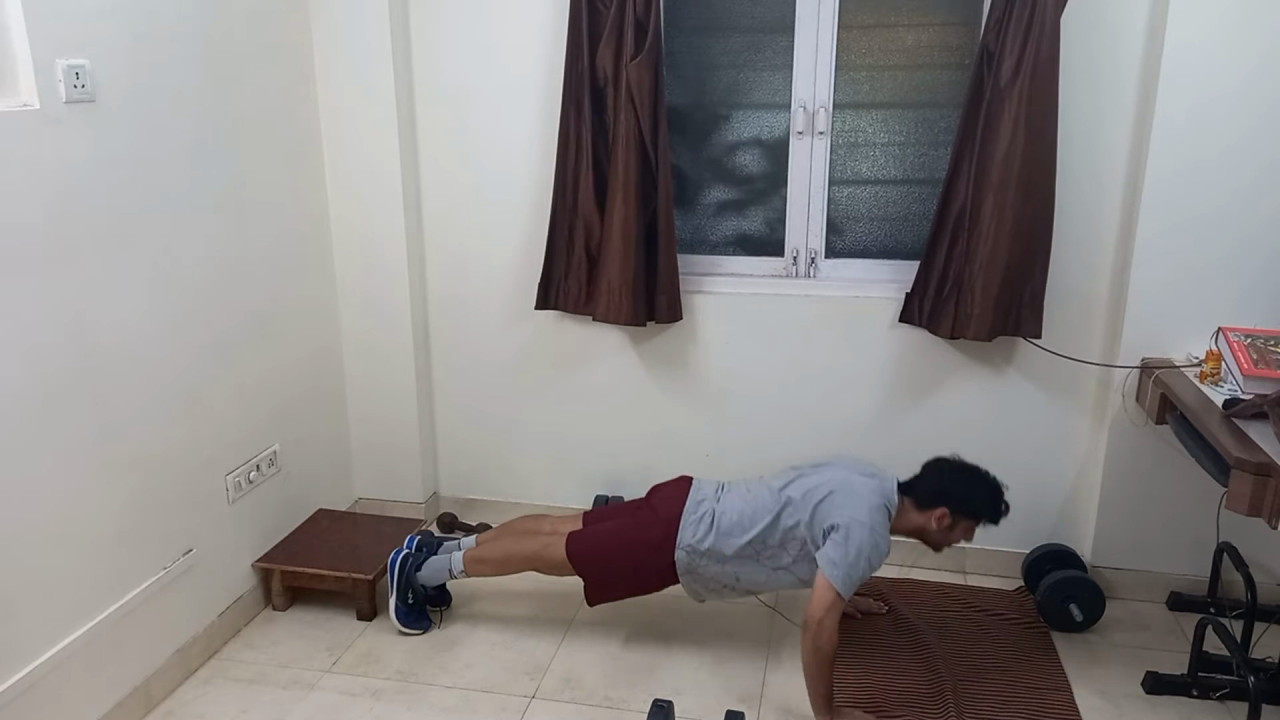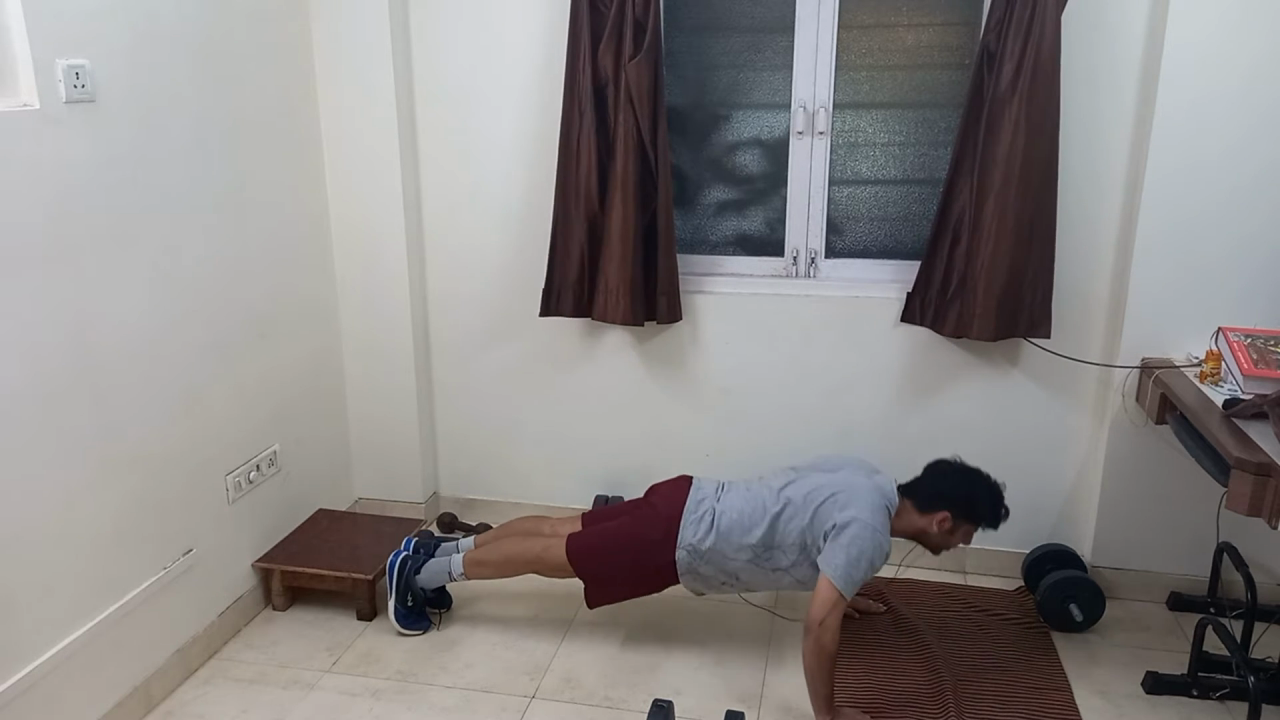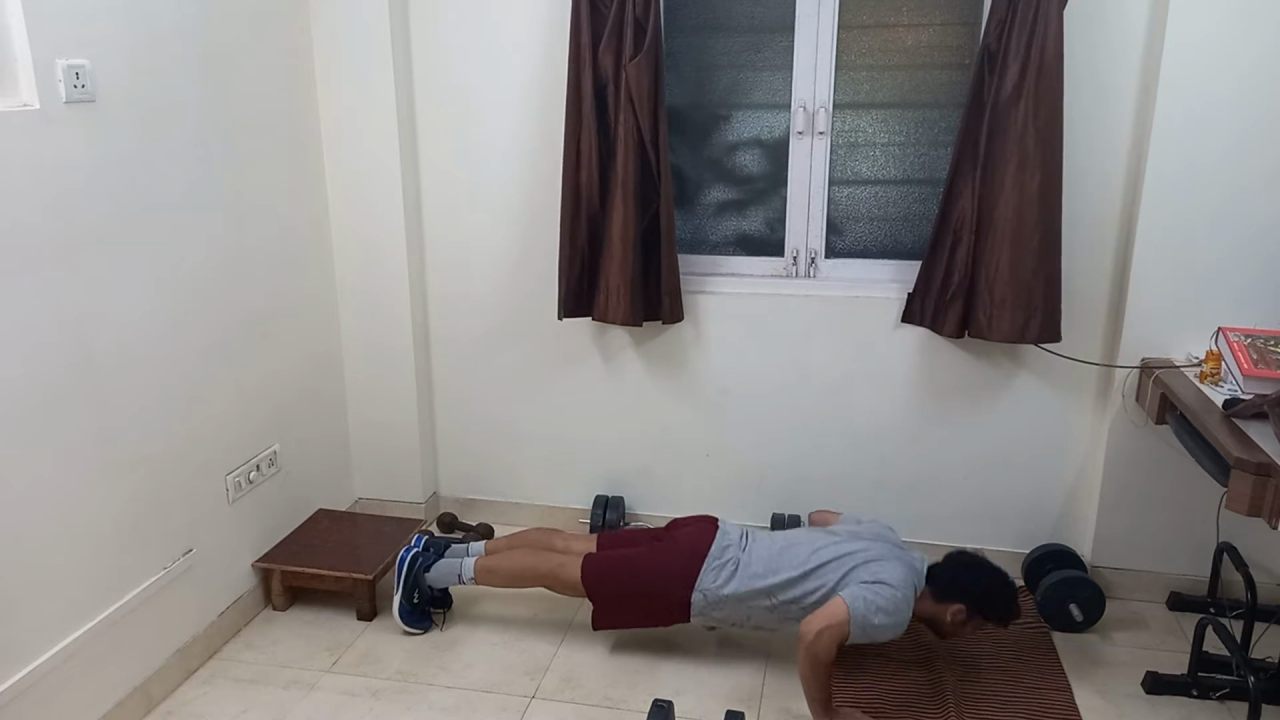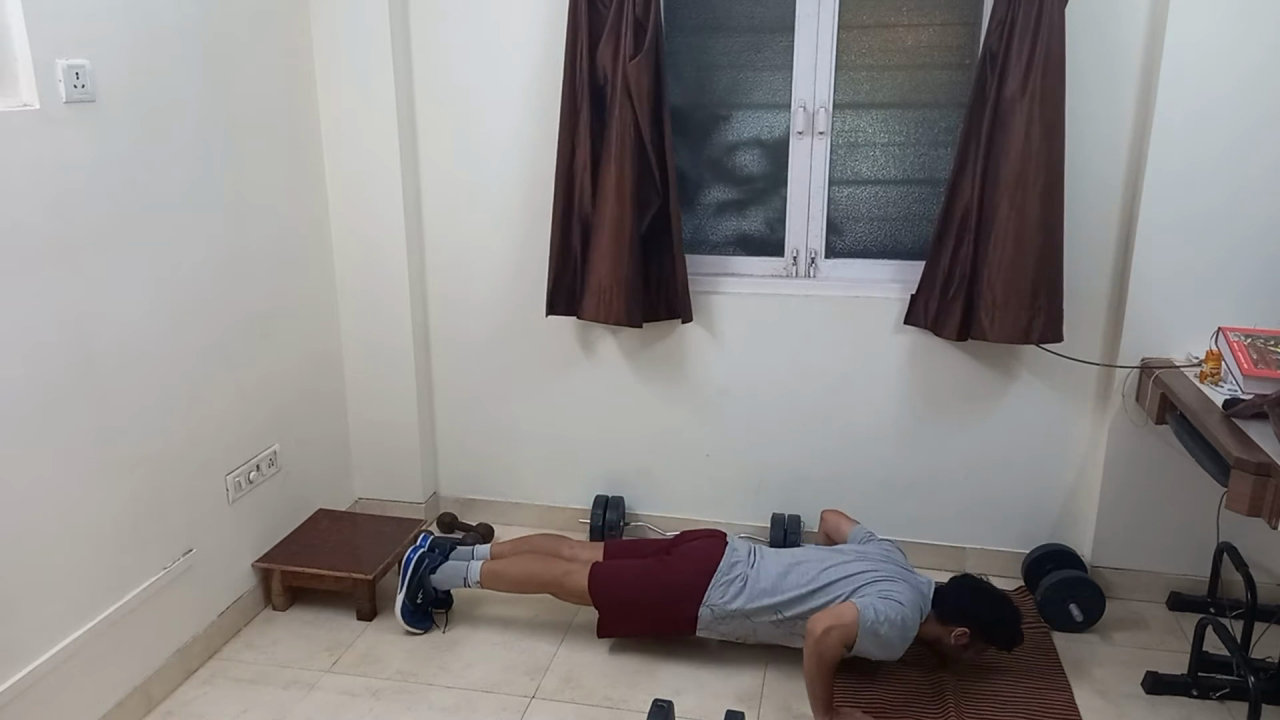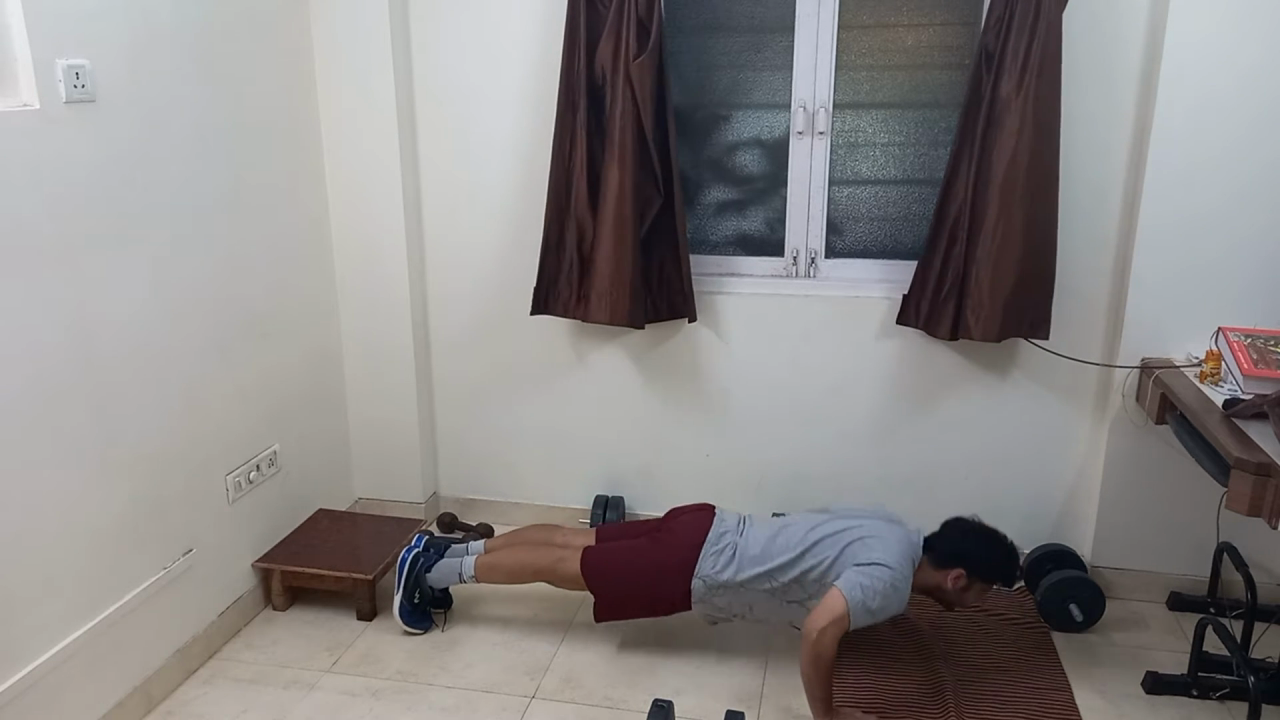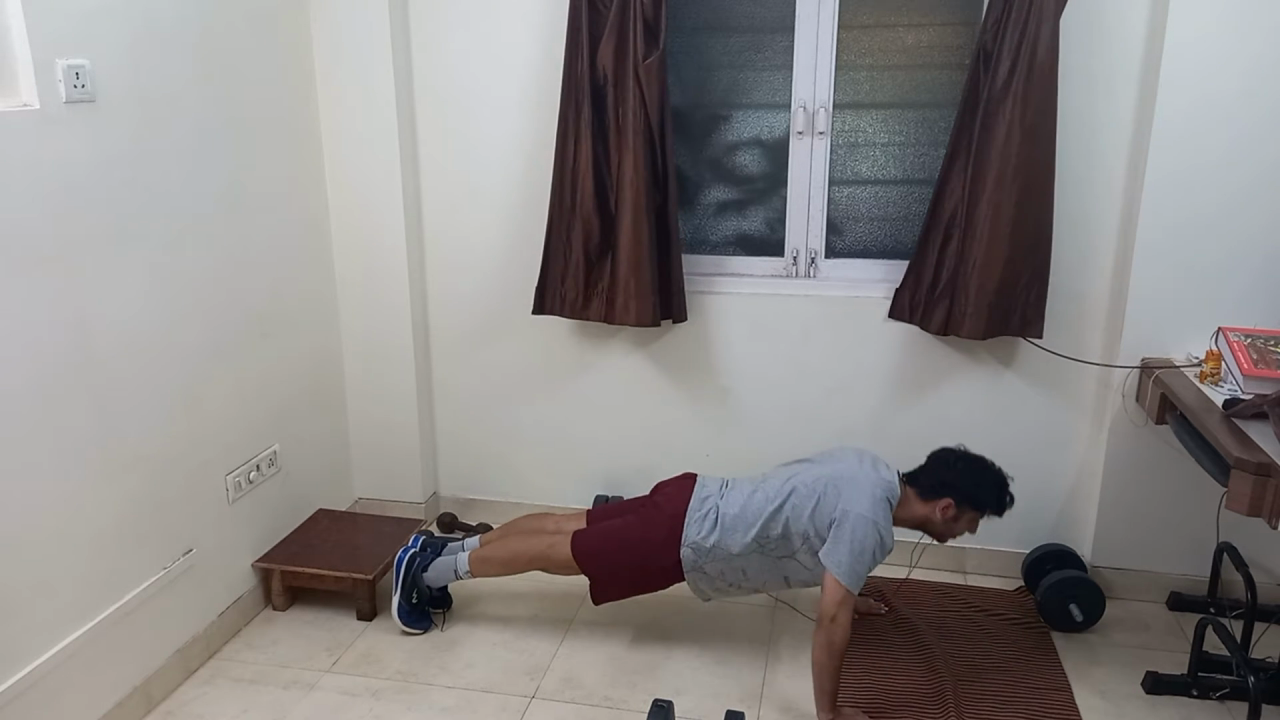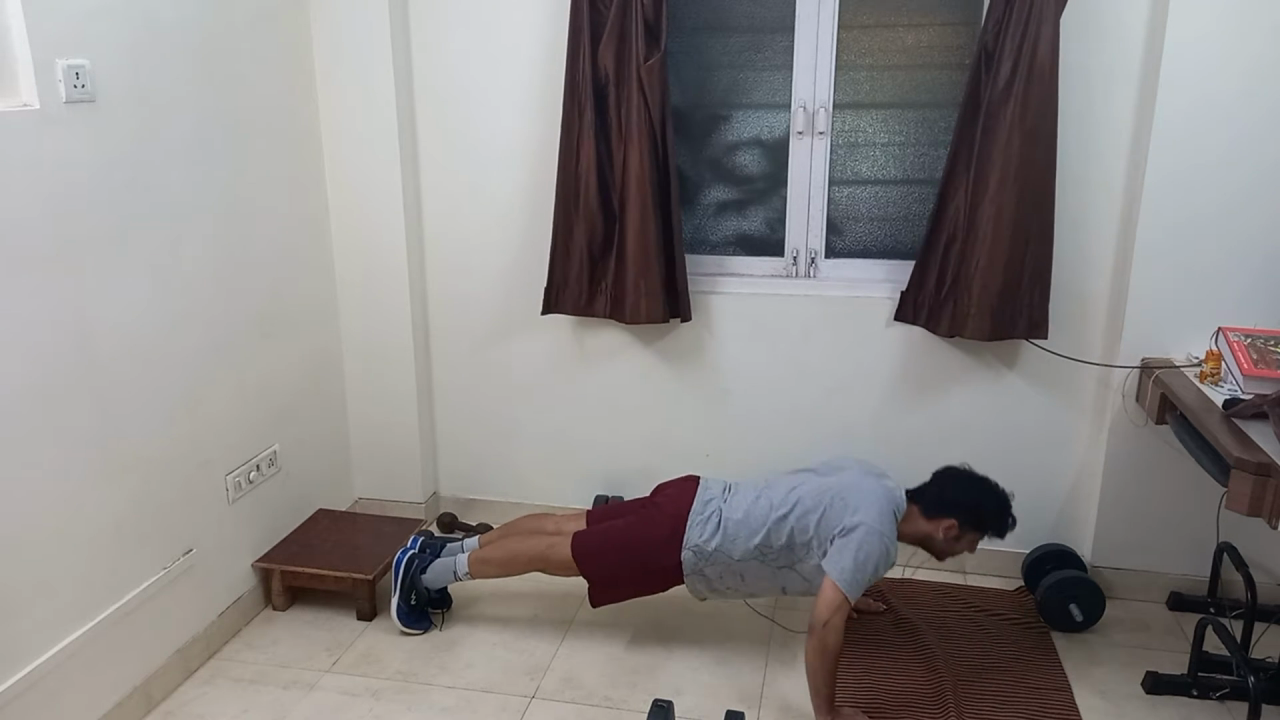
dt=0.4s
person 1, frame 1
left shoulder: (870, 479)
right shoulder: (866, 528)
right elbow: (816, 625)
left wrist: (843, 593)
left hip: (688, 507)
right hip: (681, 543)
left knee: (561, 527)
right knee: (551, 554)
left ankle: (440, 547)
right ankle: (426, 569)
person 1, frame 2
left shoulder: (871, 482)
right shoulder: (872, 532)
right elbow: (820, 622)
left wrist: (844, 589)
left hip: (688, 503)
right hip: (681, 541)
left knee: (559, 531)
right knee: (551, 555)
left ankle: (437, 548)
right ankle: (424, 569)
person 1, frame 3
left shoulder: (891, 548)
right shoulder: (891, 605)
left elbow: (820, 516)
right elbow: (816, 634)
left hip: (711, 542)
right hip: (700, 583)
left knee: (575, 547)
right knee: (564, 575)
left ankle: (447, 551)
right ankle: (432, 569)
person 1, frame 4
left shoulder: (894, 563)
right shoulder: (897, 621)
left elbow: (831, 517)
right elbow: (823, 632)
left hip: (719, 557)
right hip: (707, 595)
left knee: (579, 556)
right knee: (569, 582)
left ankle: (453, 554)
right ankle: (436, 571)
person 1, frame 5
left shoulder: (893, 530)
right shoulder: (892, 577)
right elbow: (817, 633)
left wrist: (850, 602)
left hip: (708, 531)
right hip: (696, 569)
left knee: (572, 541)
right knee: (563, 568)
left ankle: (445, 553)
right ankle: (434, 569)
person 1, frame 6
left shoulder: (871, 468)
right shoulder: (869, 520)
right elbow: (832, 621)
left wrist: (848, 589)
left hip: (693, 503)
right hip: (686, 541)
left knee: (566, 526)
right knee: (556, 553)
left ankle: (440, 552)
right ankle: (431, 570)
person 1, frame 7
left shoulder: (879, 486)
right shoulder: (878, 536)
right elbow: (824, 623)
left wrist: (847, 589)
left hip: (695, 503)
right hip: (686, 541)
left knee: (564, 530)
right knee: (554, 554)
left ankle: (440, 550)
right ankle: (428, 570)
